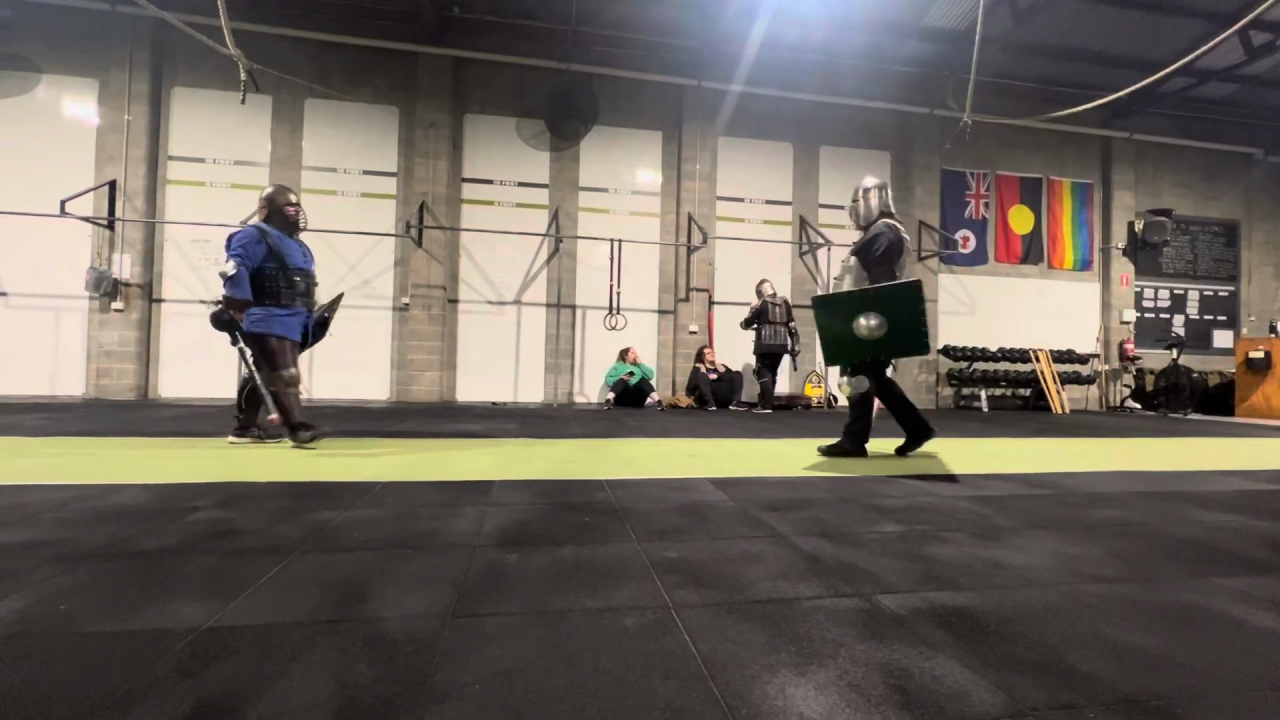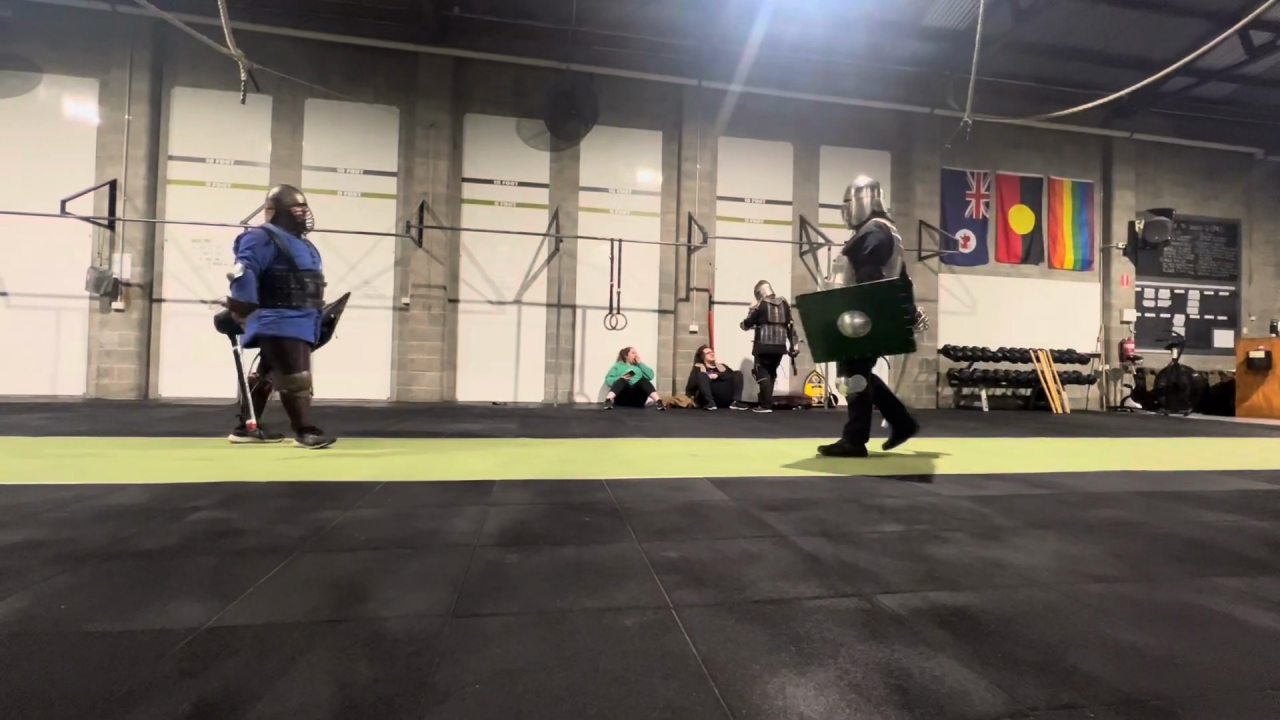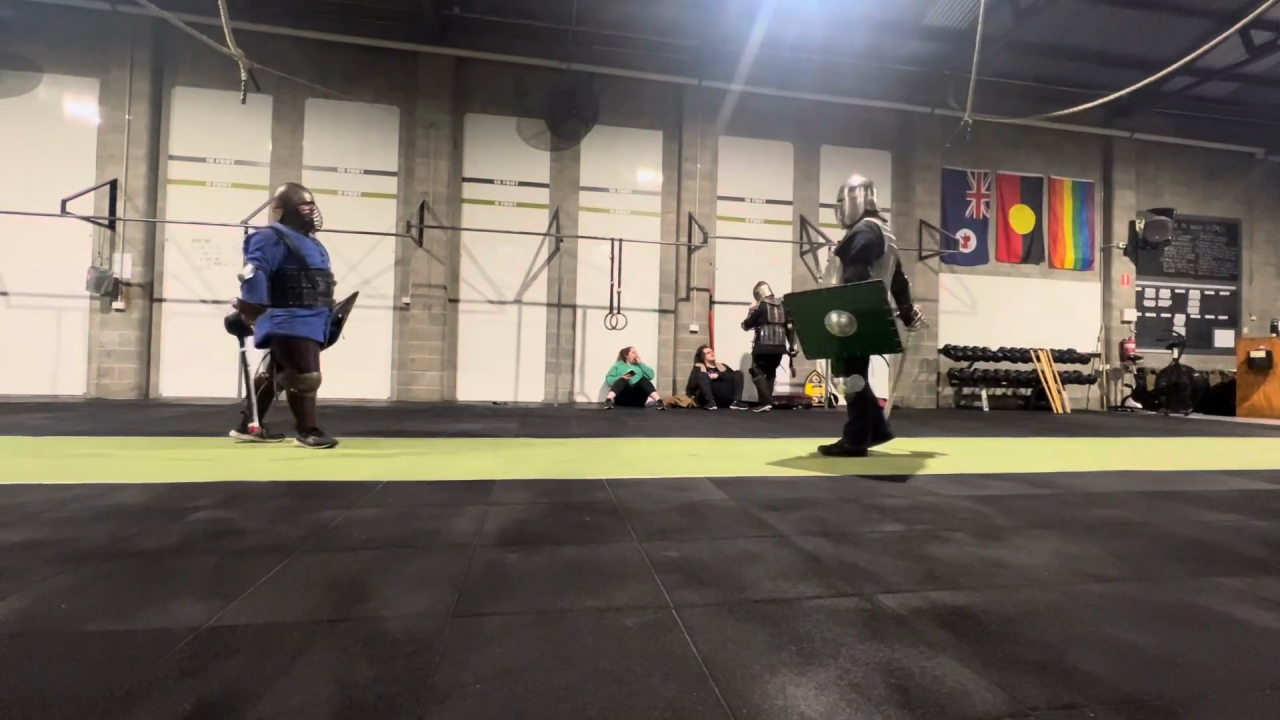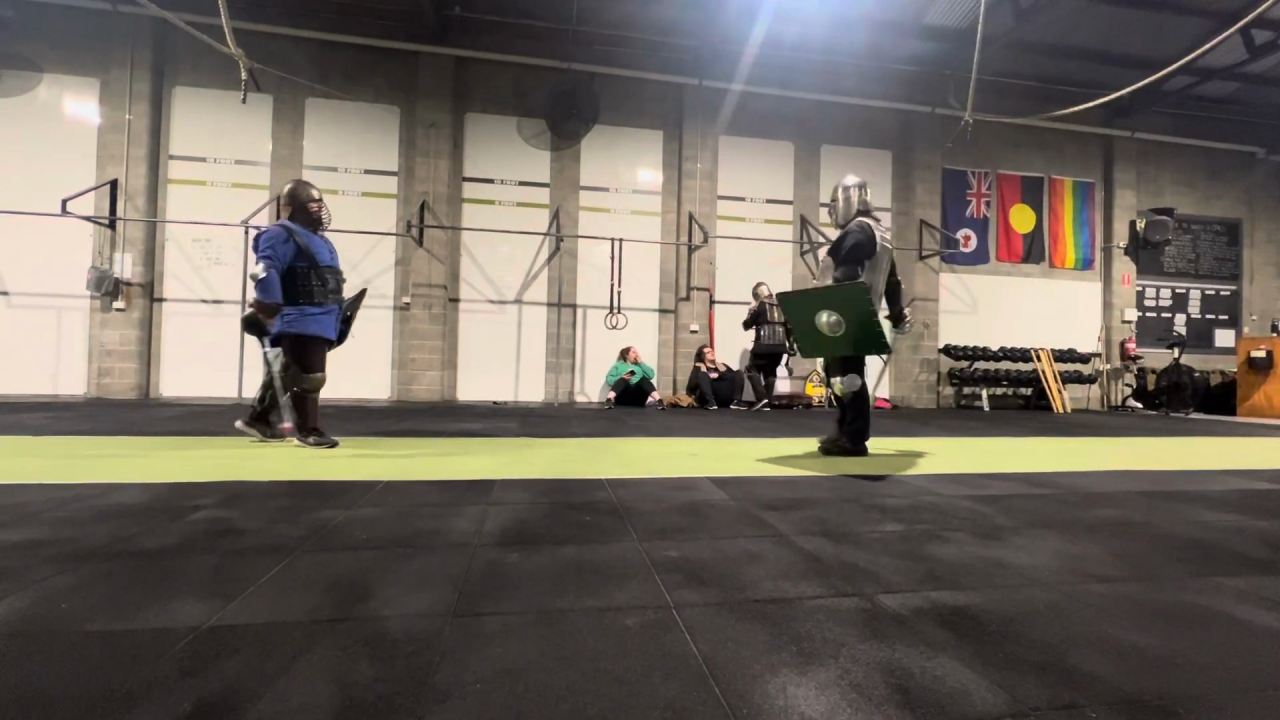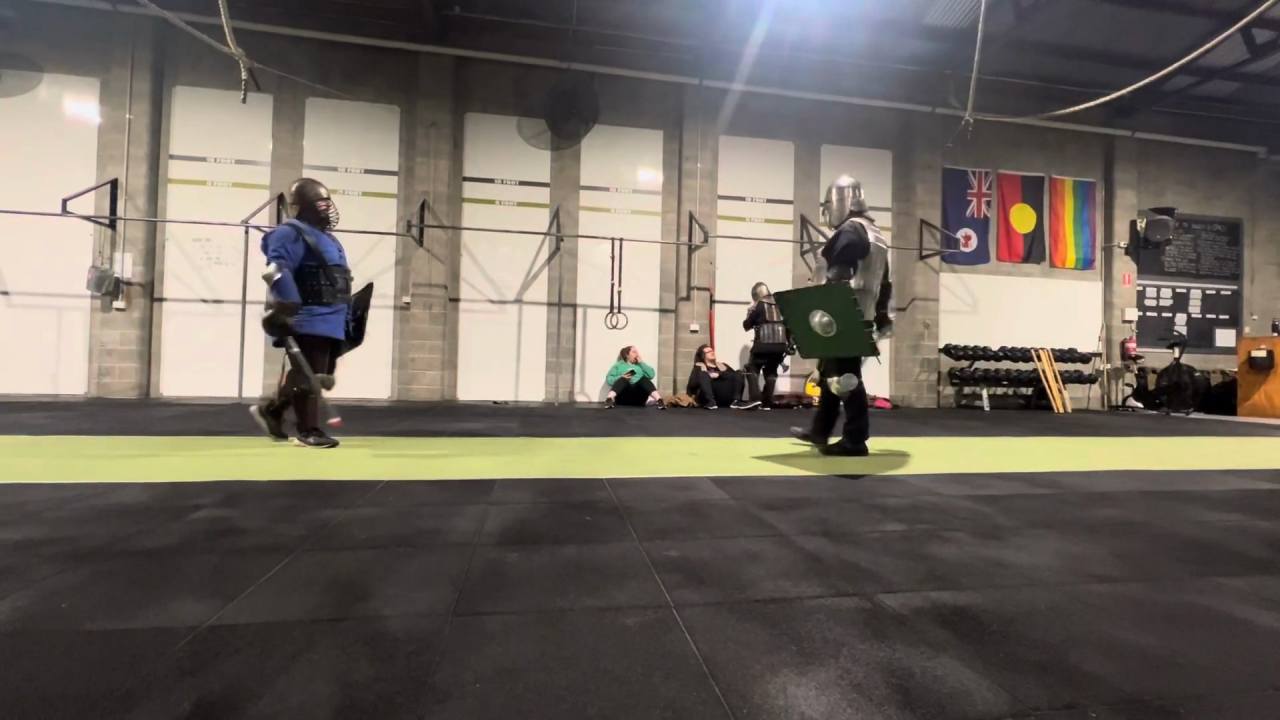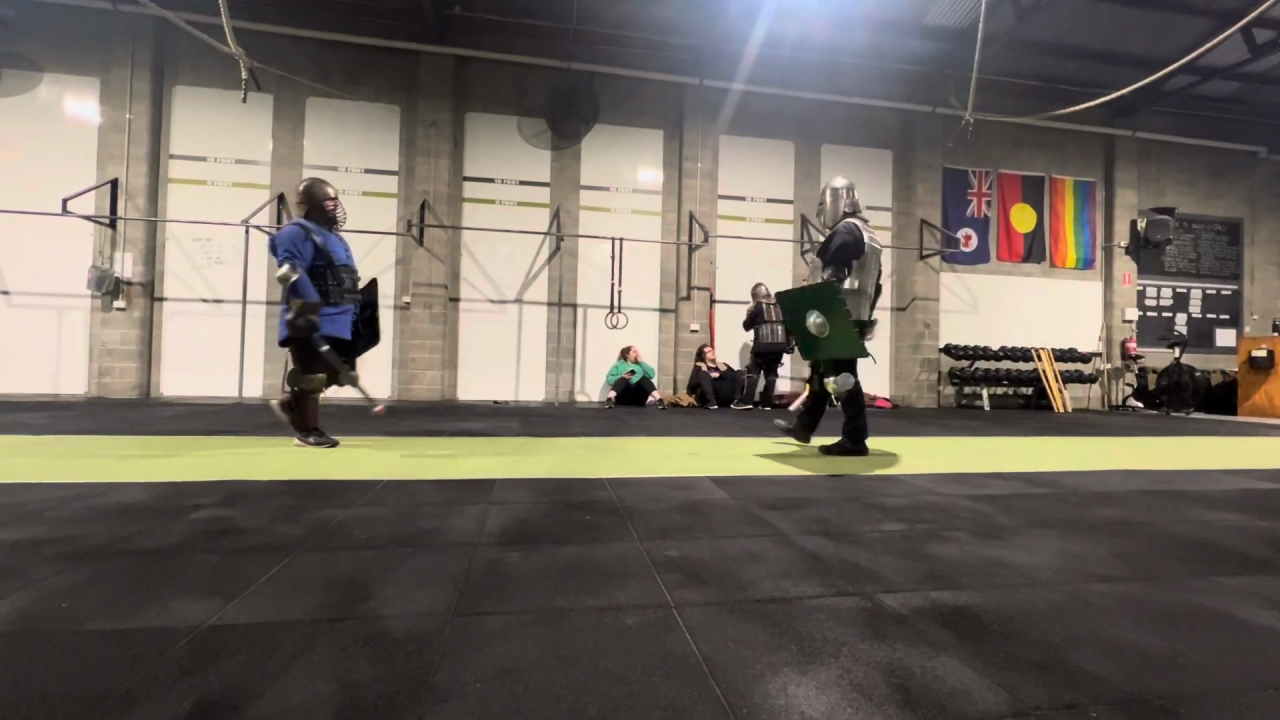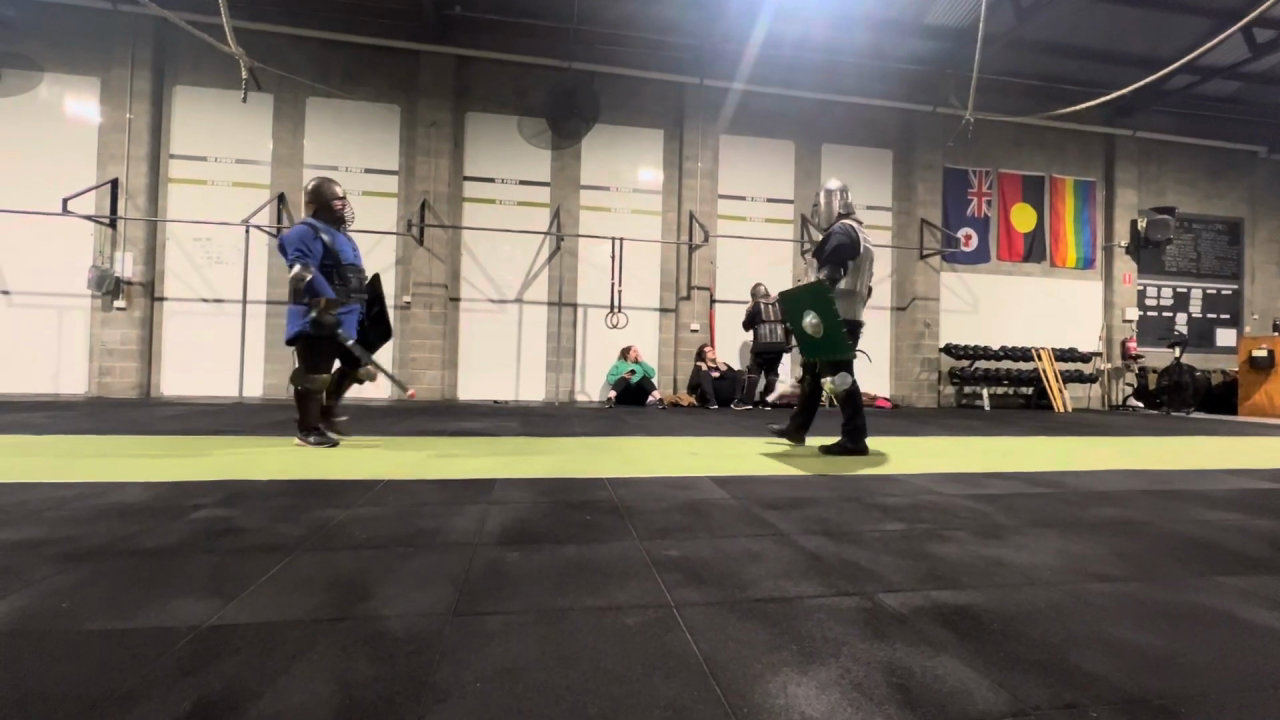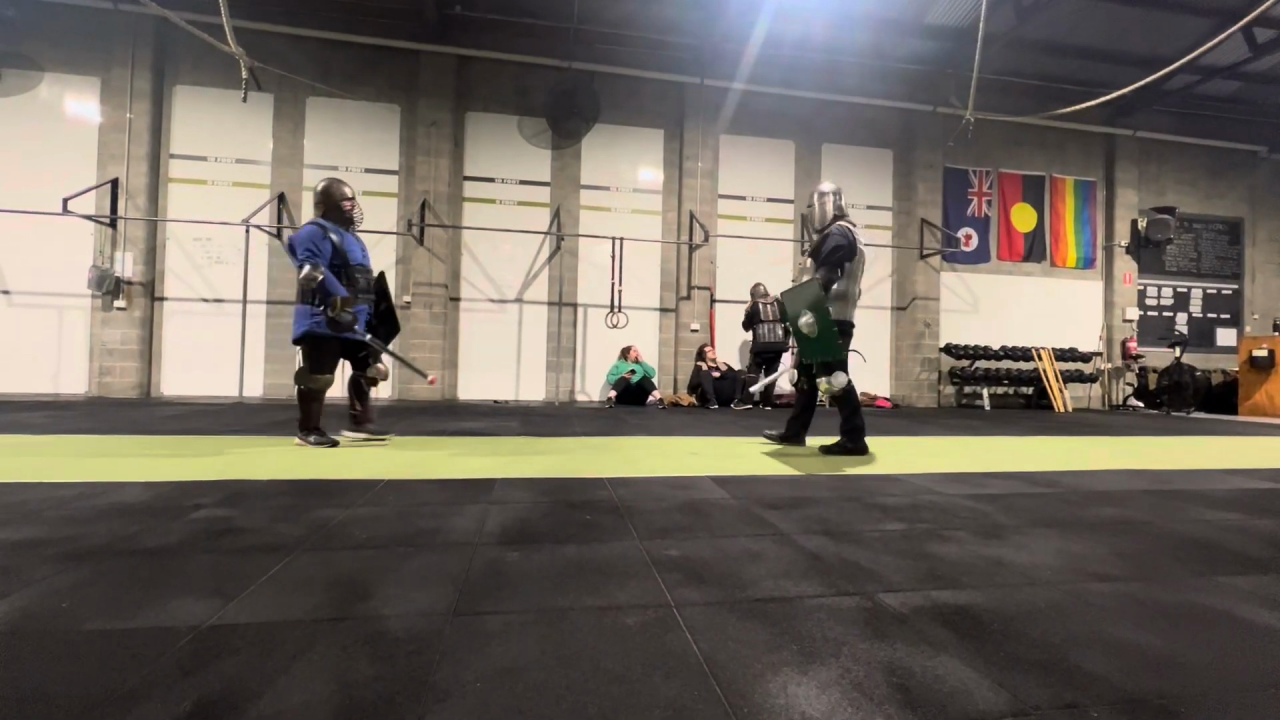
dt=0.1s
person 1, frame 1
left shoulder: (883, 231)
right shoulder: (882, 232)
left elbow: (882, 279)
right elbow: (891, 279)
left knee: (858, 377)
right knee: (876, 378)
left ankle: (854, 441)
right ankle: (917, 429)
person 1, frame 2
left shoulder: (874, 231)
right shoulder: (885, 232)
left elbow: (869, 278)
right elbow: (899, 278)
left knee: (854, 376)
right knee: (862, 376)
left ankle: (854, 440)
right ankle: (903, 424)
person 1, frame 3
left shoulder: (865, 230)
right shoulder: (879, 231)
left elbow: (856, 276)
right elbow: (897, 278)
right wrist: (907, 311)
left knee: (851, 376)
right knee: (853, 375)
left ankle: (855, 440)
right ankle: (877, 428)
person 1, frame 4
left shoulder: (857, 231)
right shoulder: (875, 232)
left elbow: (845, 277)
right elbow: (888, 277)
right wrist: (898, 313)
left knee: (847, 377)
right knee: (840, 372)
left ankle: (855, 439)
right ankle: (847, 434)
person 1, frame 5
left shoulder: (851, 231)
right shoulder: (873, 234)
left elbow: (839, 277)
right elbow: (883, 281)
right wrist: (881, 316)
left knee: (844, 375)
right knee: (829, 373)
left ankle: (856, 440)
right ankle: (820, 430)
person 1, frame 6
left shoulder: (845, 231)
right shoulder: (865, 234)
left elbow: (833, 277)
right elbow: (873, 282)
right wrist: (867, 315)
right hip: (850, 317)
left knee: (842, 376)
right knee: (821, 373)
left ankle: (855, 439)
right ankle: (804, 426)
person 1, frame 7
left shoulder: (841, 232)
right shoulder: (856, 235)
left elbow: (829, 277)
right elbow: (862, 283)
right wrist: (854, 314)
right hip: (844, 318)
left knee: (838, 376)
right knee: (812, 372)
left ankle: (854, 439)
right ankle: (796, 427)
person 1, frame 8
left shoulder: (838, 234)
right shoulder: (835, 236)
left elbow: (826, 277)
left hip: (829, 320)
left knee: (834, 376)
right knee: (805, 375)
left ankle: (854, 438)
right ankle: (795, 431)
person 2, frame 1
left shoulder: (296, 244)
right shoulder: (255, 236)
left elbow: (302, 285)
right elbow: (235, 269)
left wrist: (309, 318)
right wrist: (235, 305)
left hip: (291, 321)
right hip: (269, 319)
left knee: (263, 373)
right knee: (283, 372)
left ankle: (245, 428)
right ankle: (297, 427)
person 2, frame 2
left shoulder: (302, 243)
right shoulder: (264, 238)
left elbow: (310, 284)
right elbow: (244, 273)
left wrist: (321, 317)
right wrist: (239, 308)
left hip: (299, 322)
right hip: (279, 321)
left knee: (269, 374)
right knee: (295, 374)
right ankle: (305, 430)
person 2, frame 3
left shoulder: (310, 242)
right shoulder: (273, 238)
left elbow: (319, 283)
right elbow: (253, 273)
left wrist: (329, 316)
right wrist: (248, 310)
left hip: (309, 321)
right hip: (289, 320)
left knee: (276, 374)
right knee: (304, 374)
left ankle: (248, 426)
right ankle: (308, 431)
person 2, frame 4
left shoulder: (317, 238)
right shoulder: (281, 235)
left elbow: (326, 279)
right elbow: (265, 273)
left wrist: (338, 314)
right wrist: (265, 308)
left hip: (320, 319)
right hip: (299, 318)
left knee: (294, 372)
right knee: (307, 374)
left ankle: (256, 419)
right ankle: (307, 430)
person 2, frame 5
left shoulder: (324, 237)
right shoulder: (291, 234)
right elbow: (278, 272)
left wrist: (345, 314)
right wrist: (284, 309)
left hip: (328, 319)
right hip: (308, 318)
left knee: (313, 373)
right knee: (311, 374)
left ankle: (270, 410)
right ankle: (308, 430)
person 2, frame 6
left shoulder: (330, 236)
right shoulder: (297, 234)
left elbow: (342, 277)
right elbow: (290, 273)
left wrist: (353, 310)
right wrist: (306, 306)
left hip: (337, 319)
right hip: (311, 319)
left knee: (341, 368)
right knee: (310, 373)
left ankle: (290, 404)
right ankle: (306, 429)
person 2, frame 7
left shoulder: (338, 235)
right shoulder: (306, 233)
left elbow: (349, 277)
right elbow: (303, 273)
left wrist: (360, 310)
right wrist: (325, 304)
left hip: (343, 318)
right hip: (321, 319)
left knee: (357, 365)
right knee: (315, 373)
left ankle: (326, 413)
right ankle: (308, 429)
person 2, frame 8
left shoulder: (348, 235)
right shoulder: (314, 233)
left elbow: (361, 277)
right elbow: (314, 273)
left wrist: (365, 309)
right wrist: (341, 303)
left hip: (354, 319)
right hip: (323, 318)
left knee: (368, 367)
right knee: (317, 374)
left ankle: (360, 422)
right ankle: (309, 430)
